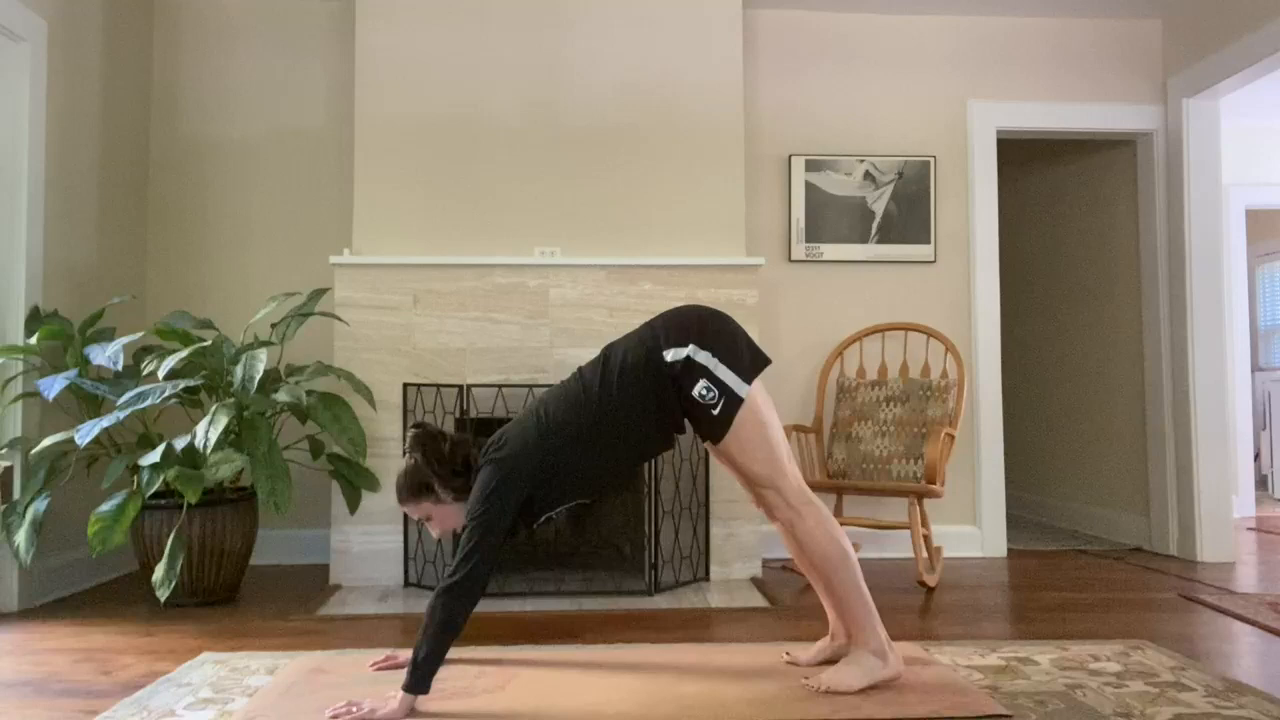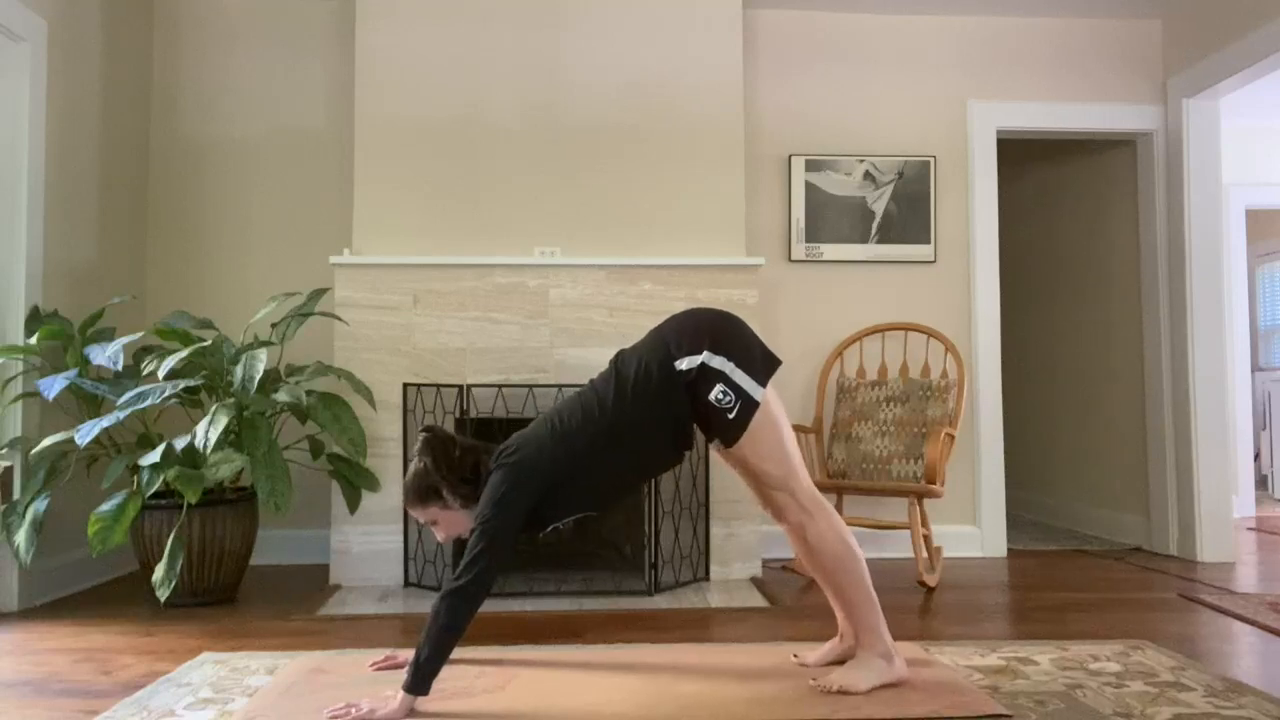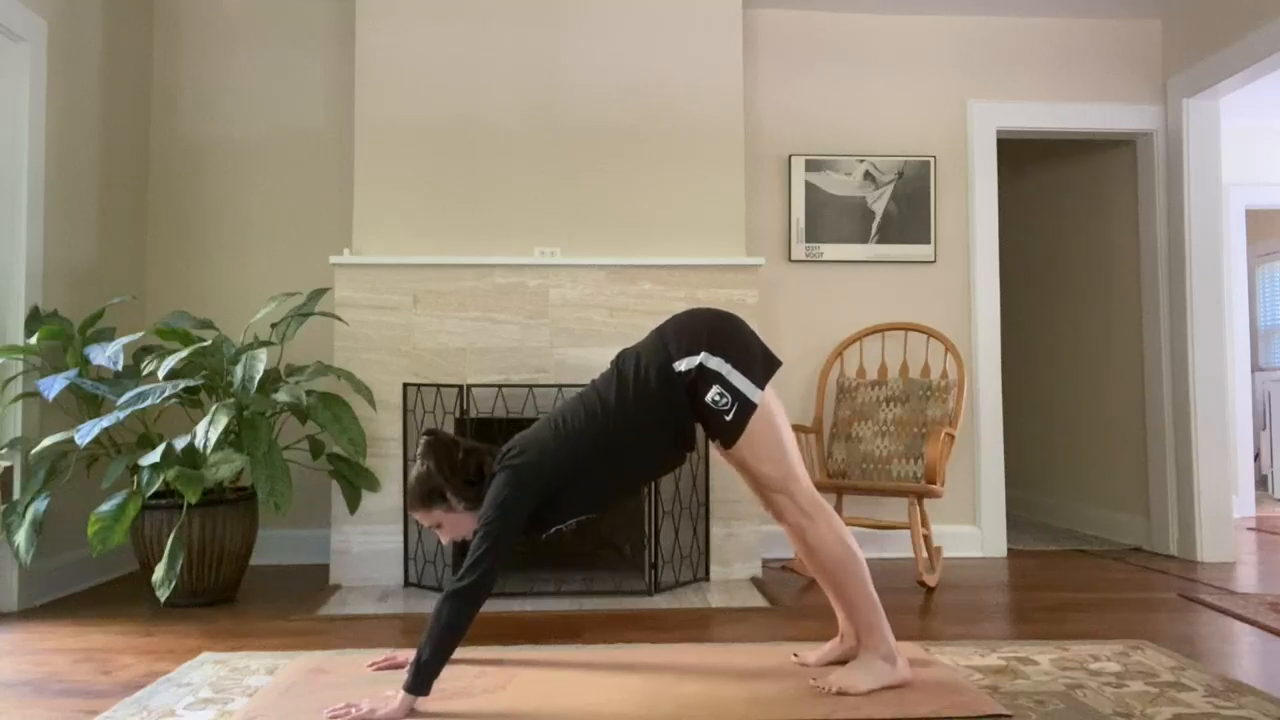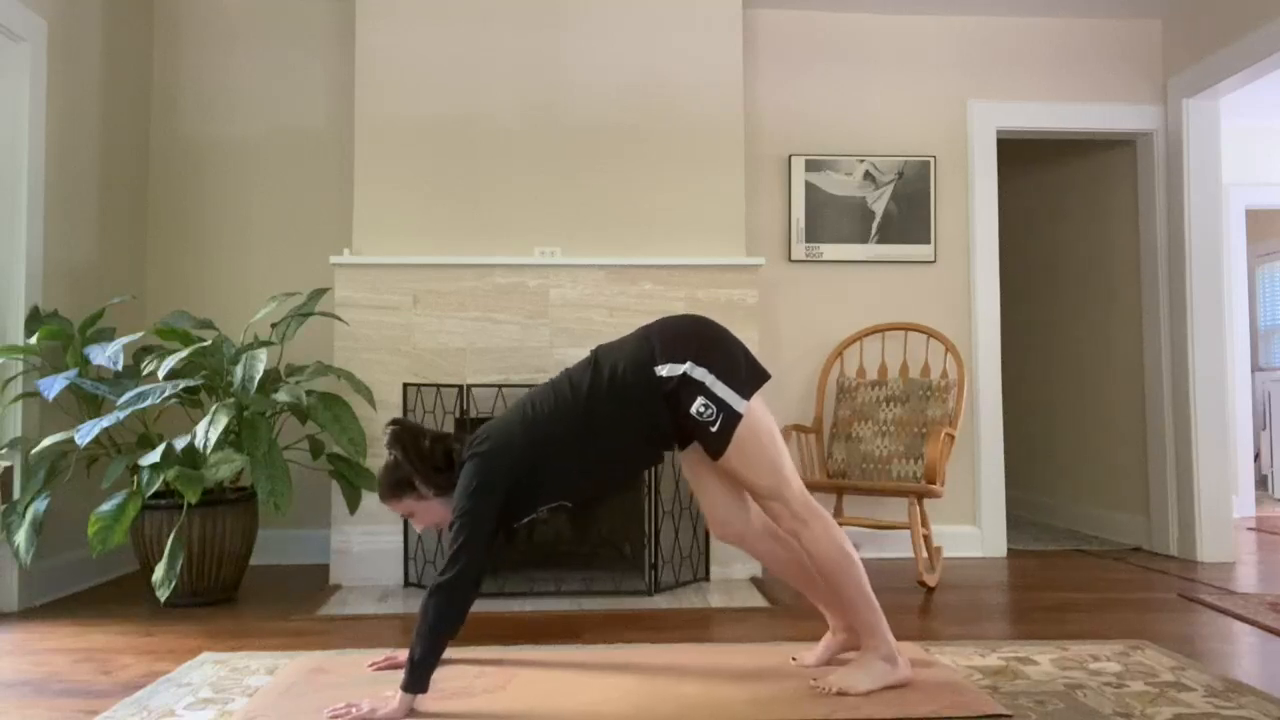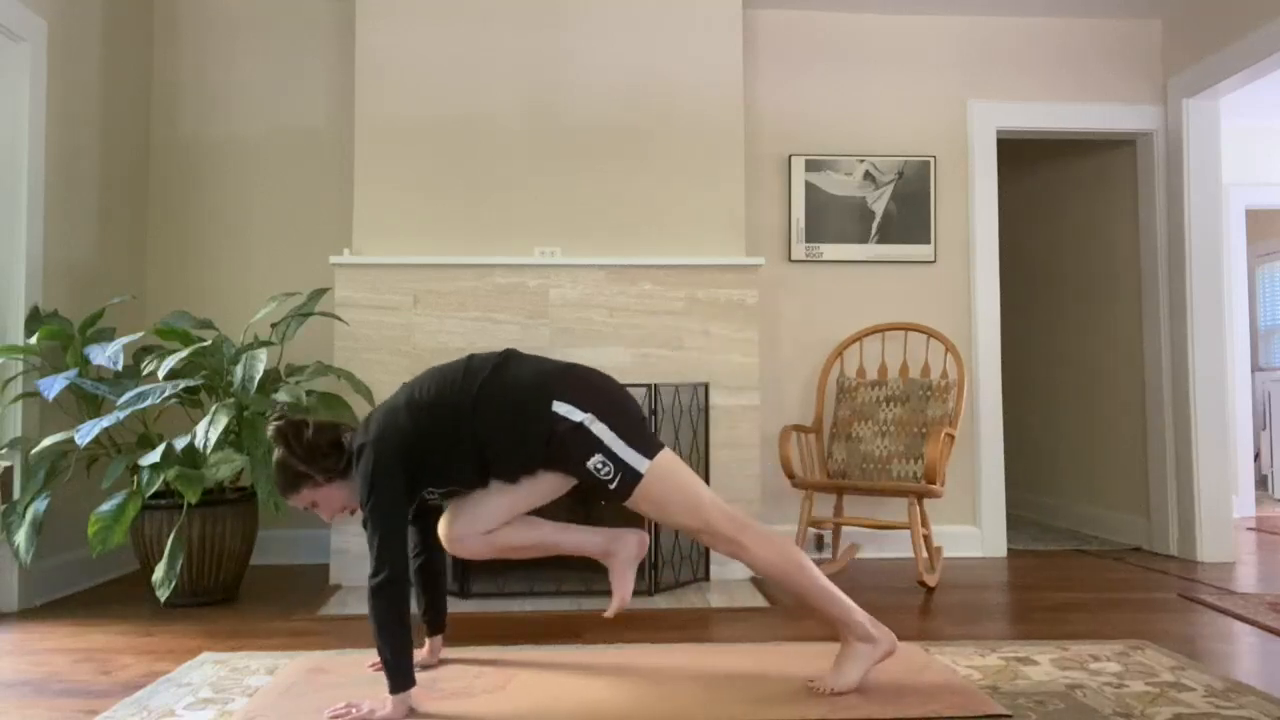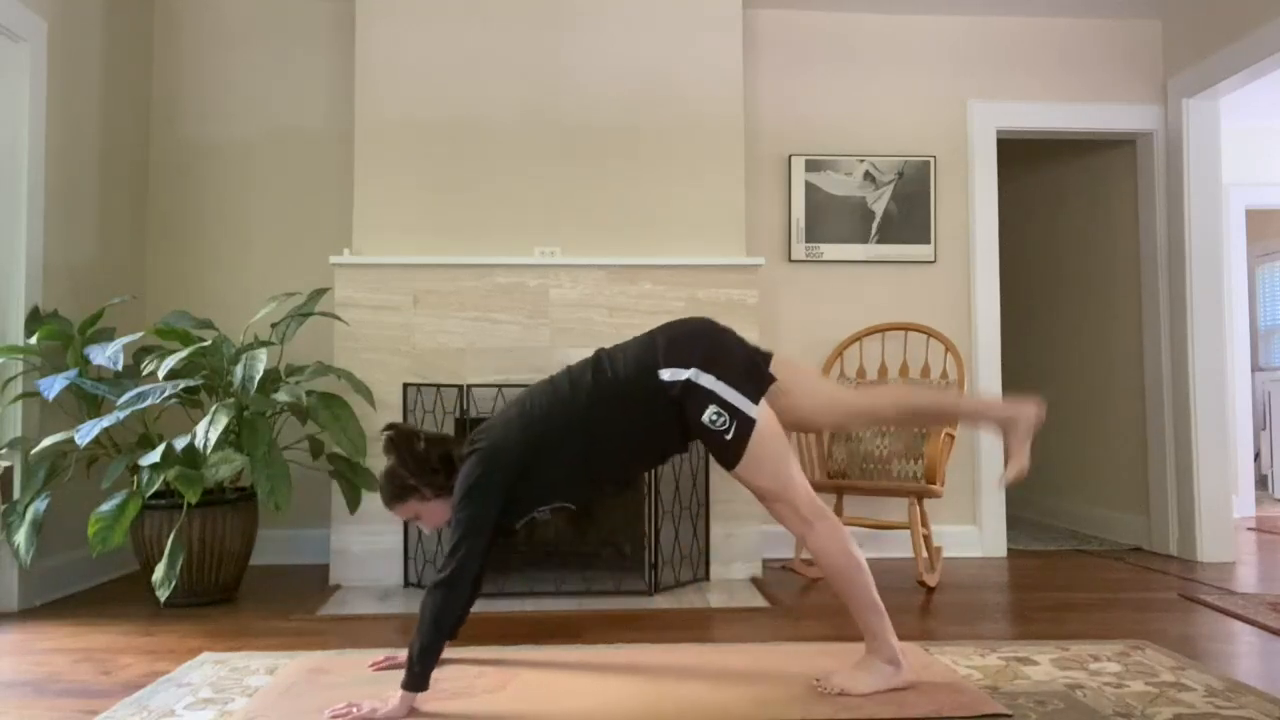
dt=0.7s
person 1, frame 1
left shoulder: (500, 472)
right shoulder: (497, 470)
left elbow: (461, 582)
right elbow: (467, 576)
right wrist: (427, 649)
left hip: (688, 353)
right hip: (678, 362)
left knee: (784, 495)
right knee: (773, 498)
left ankle: (875, 650)
right ankle: (842, 633)
person 1, frame 2
left shoulder: (513, 478)
right shoulder: (506, 476)
left elbow: (467, 586)
right elbow: (470, 583)
right wrist: (428, 651)
left hip: (700, 357)
right hip: (690, 364)
left knee: (795, 501)
right knee: (783, 504)
left ankle: (879, 651)
right ankle: (852, 634)
person 1, frame 3
left shoulder: (517, 481)
right shoulder: (509, 478)
left elbow: (470, 586)
right elbow: (473, 583)
right wrist: (430, 650)
left hip: (701, 359)
right hip: (690, 366)
left knee: (796, 501)
right knee: (784, 505)
left ankle: (883, 654)
right ankle: (852, 635)
person 1, frame 4
left shoulder: (483, 471)
right shoulder: (483, 470)
left elbow: (454, 580)
right elbow: (464, 573)
right wrist: (429, 647)
left hip: (683, 367)
right hip: (674, 377)
left knee: (789, 507)
right knee: (732, 525)
left ankle: (883, 653)
right ankle: (844, 627)
person 1, frame 5
left shoulder: (375, 456)
right shoulder: (394, 448)
left elbow: (387, 574)
right elbow: (424, 540)
right wrist: (433, 639)
left hip: (570, 412)
right hip: (555, 423)
left knee: (719, 525)
right knee: (460, 530)
left ankle: (863, 634)
right ankle: (611, 545)
person 1, frame 6
left shoulder: (482, 471)
right shoulder: (485, 466)
left elbow: (452, 577)
right elbow: (473, 563)
right wrist: (428, 647)
left hip: (687, 371)
right hip: (684, 368)
left knee: (802, 509)
right knee: (852, 406)
left ankle: (886, 657)
right ankle: (1007, 413)
